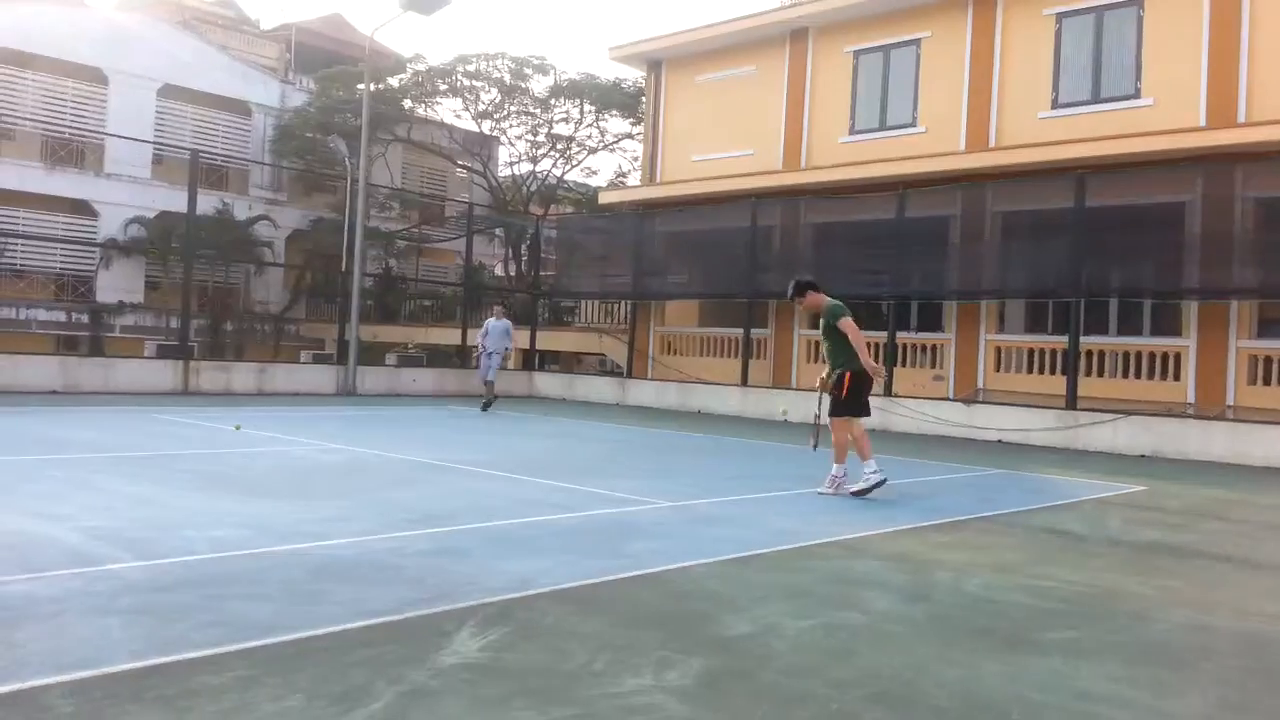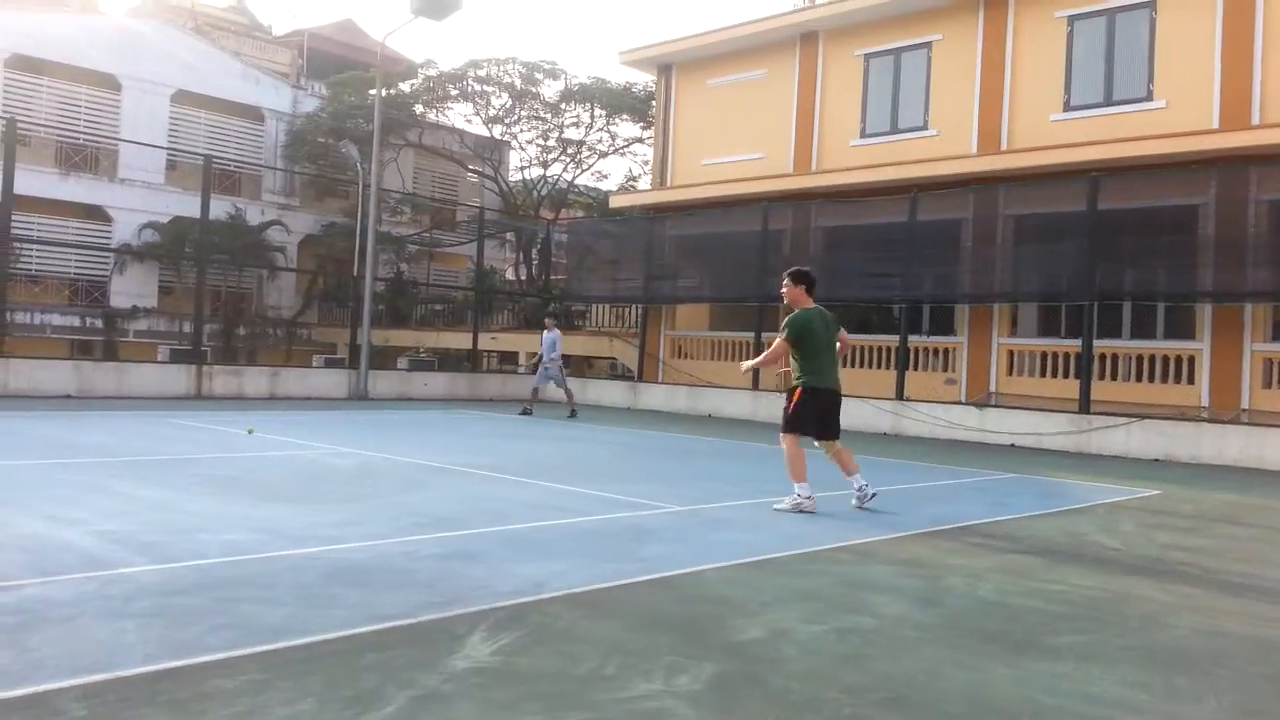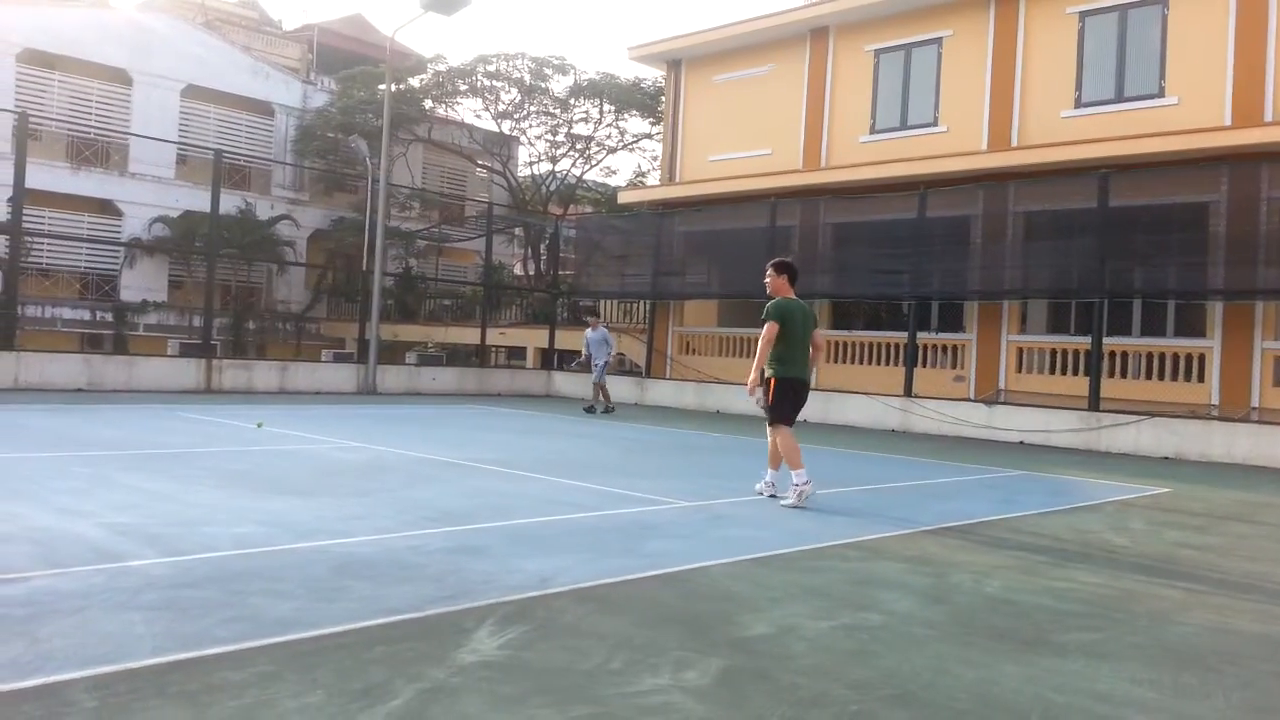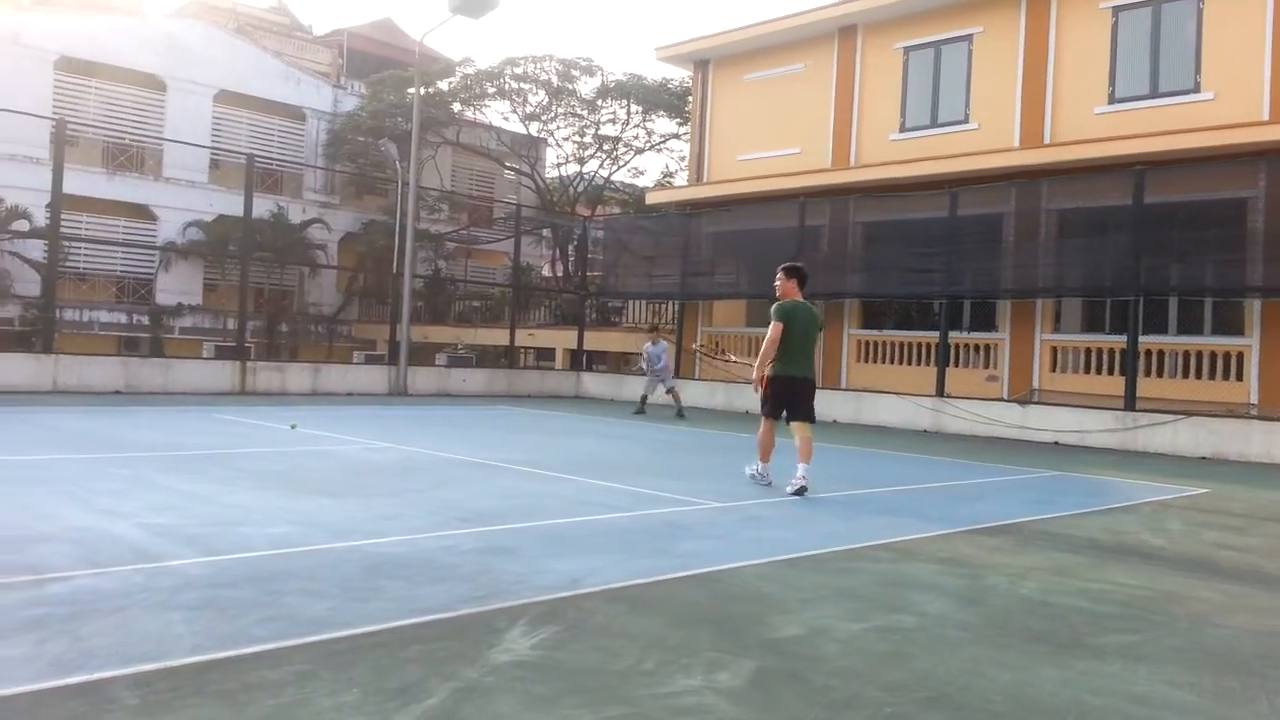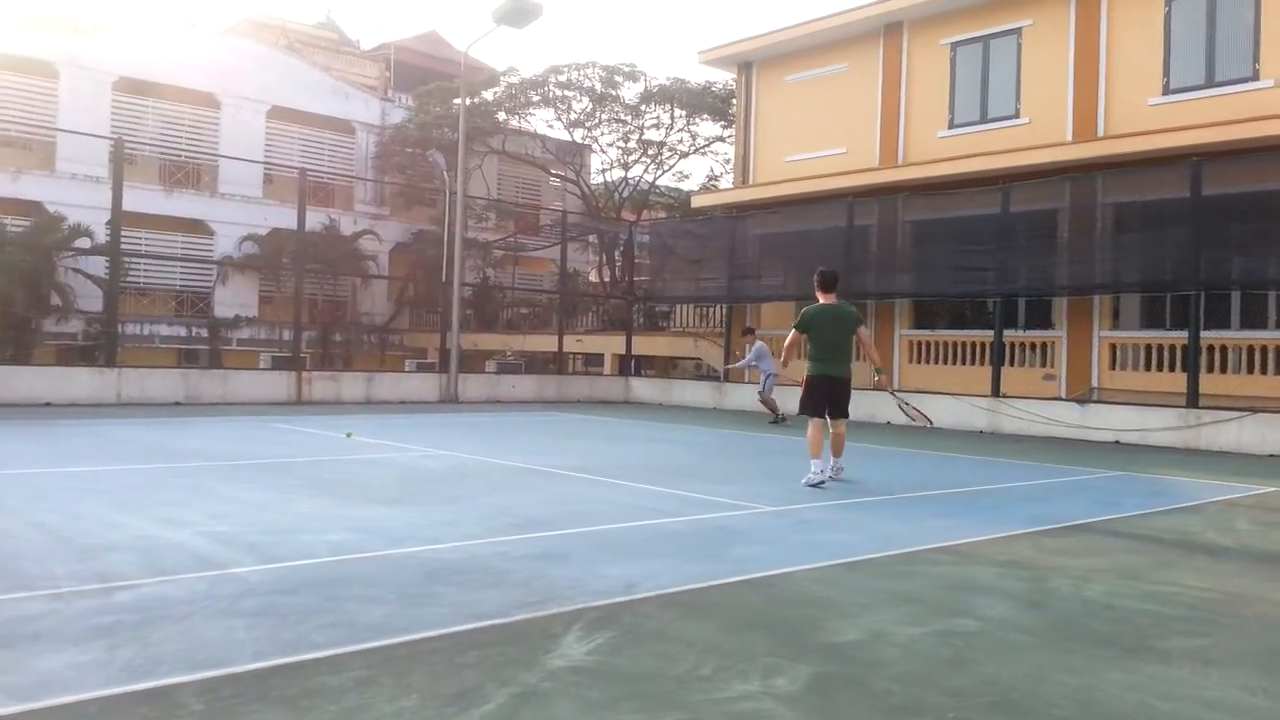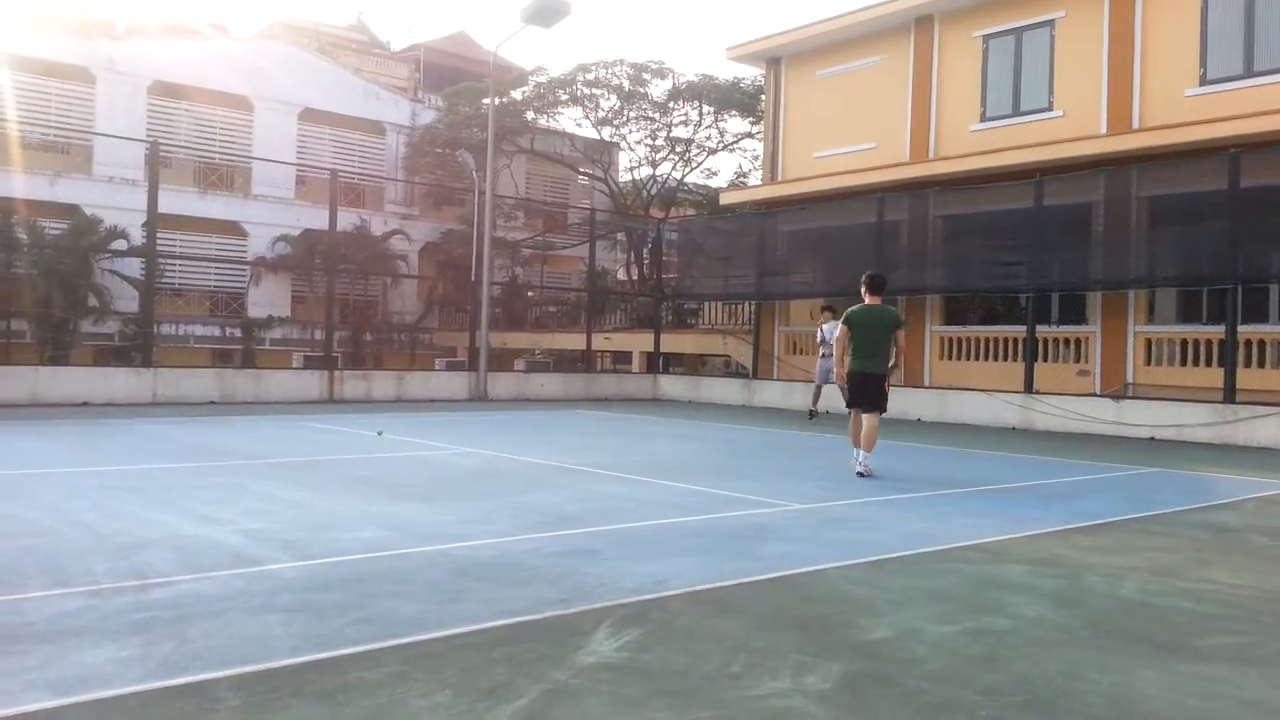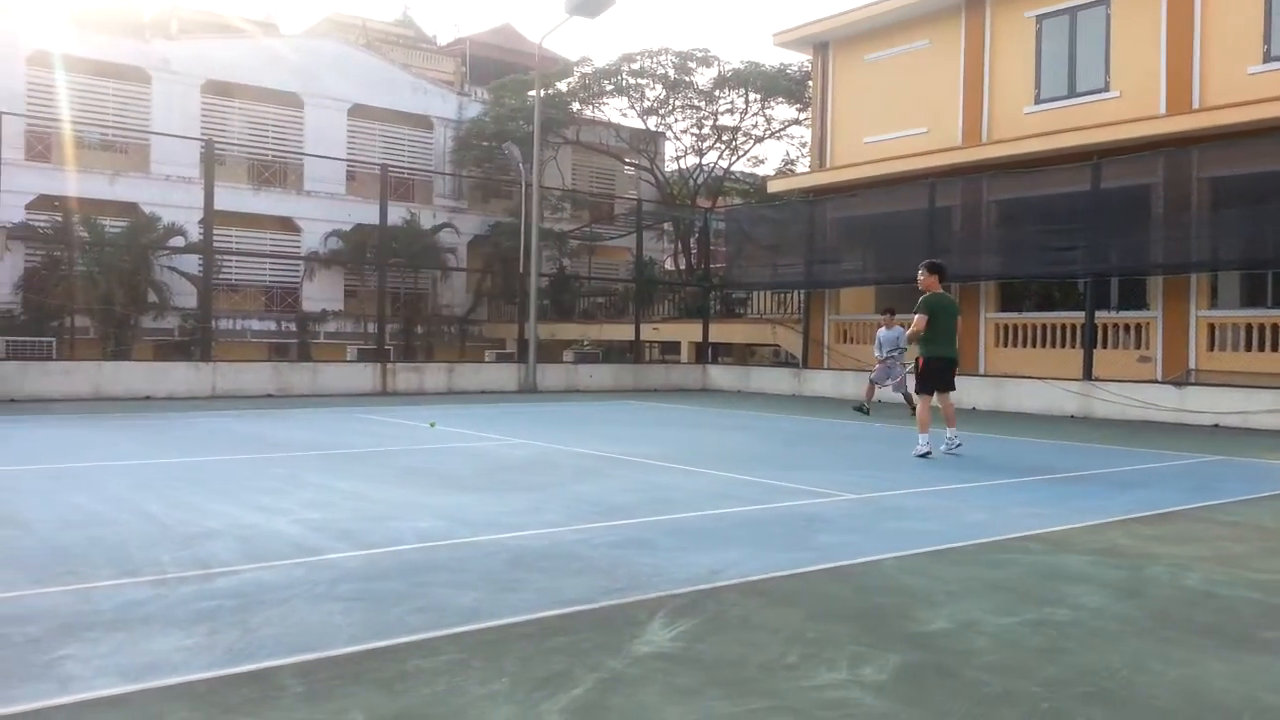
dt=0.5s
person 1, frame 1
left shoulder: (831, 309)
right shoulder: (832, 311)
left elbow: (854, 331)
left wrist: (866, 360)
right wrist: (827, 374)
left hip: (851, 373)
right hip: (859, 373)
left knee: (838, 424)
right knee: (853, 425)
left ankle: (837, 475)
right ankle: (873, 472)
person 1, frame 2
left shoulder: (796, 320)
right shoulder: (827, 316)
left elbow: (775, 354)
right elbow: (846, 343)
left wrist: (751, 364)
left hip: (808, 388)
right hip: (831, 388)
left knee: (789, 438)
right knee: (830, 444)
left ankle: (803, 496)
right ankle: (862, 488)
person 1, frame 3
left shoulder: (775, 306)
right shoulder: (807, 310)
left elbow: (767, 339)
right elbow: (817, 346)
left wrist: (755, 371)
left hip: (780, 377)
right hip: (801, 379)
left knee: (782, 430)
right knee: (778, 429)
left ankle: (802, 482)
right ankle: (771, 482)
person 1, frame 4
left shoulder: (781, 308)
right shoulder: (814, 313)
left elbow: (772, 339)
left wrist: (758, 369)
left hip: (779, 374)
right hip: (806, 377)
left knee: (768, 422)
right knee: (801, 428)
left ankle: (762, 471)
right ankle: (801, 476)
person 1, frame 5
left shoulder: (808, 313)
right shoulder: (851, 313)
left elbow: (790, 343)
right elbow: (867, 343)
left wrist: (784, 359)
right wrist: (878, 370)
left hip: (816, 374)
right hip: (842, 376)
left knee: (815, 422)
right knee: (838, 423)
left ankle: (816, 470)
right ankle: (835, 466)
person 1, frame 6
left shoulder: (851, 313)
right shoulder: (893, 315)
left elbow: (839, 339)
right elbow: (900, 346)
left wrist: (839, 366)
right wrist: (893, 366)
left hip: (855, 370)
right hip: (878, 372)
left knee: (856, 413)
right knee: (871, 417)
left ankle: (858, 457)
right ankle: (864, 462)
person 1, frame 7
left shoulder: (927, 300)
right shoulder: (951, 301)
left elbow: (917, 328)
left wrist: (910, 337)
left hip: (930, 356)
right hip: (949, 355)
left knee: (924, 399)
right knee: (944, 395)
left ankle: (924, 444)
right ankle: (953, 437)
